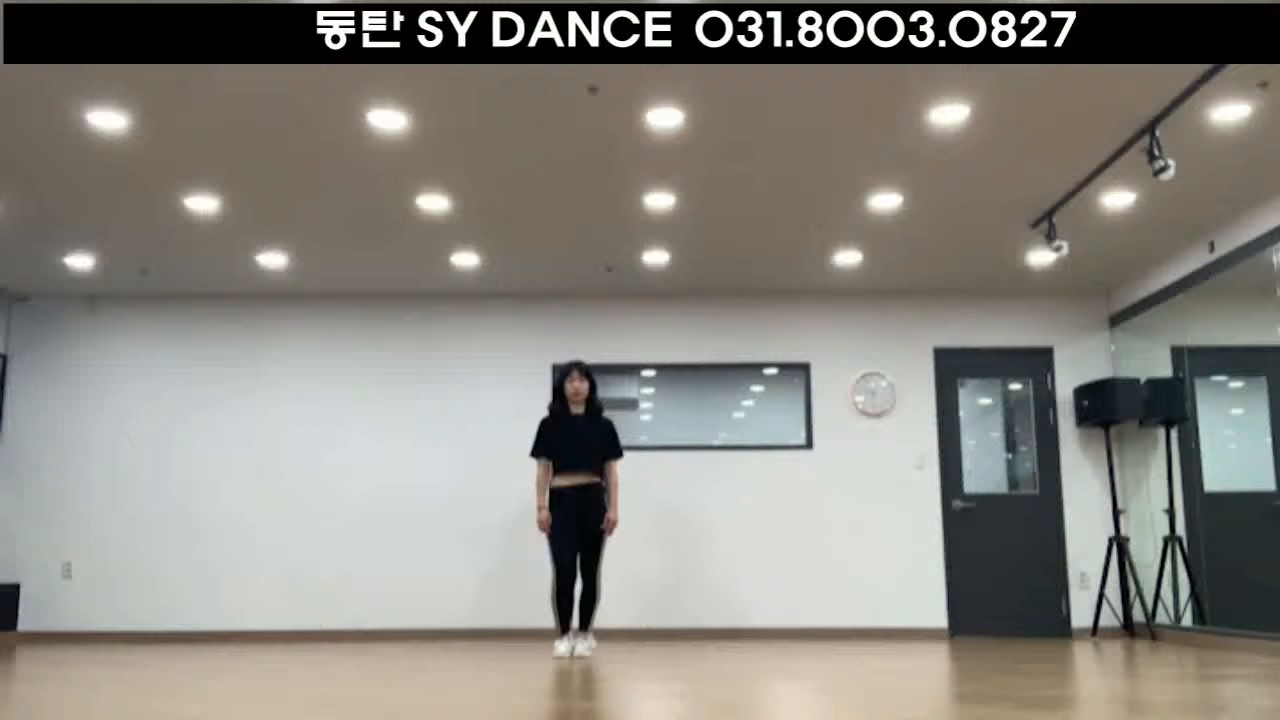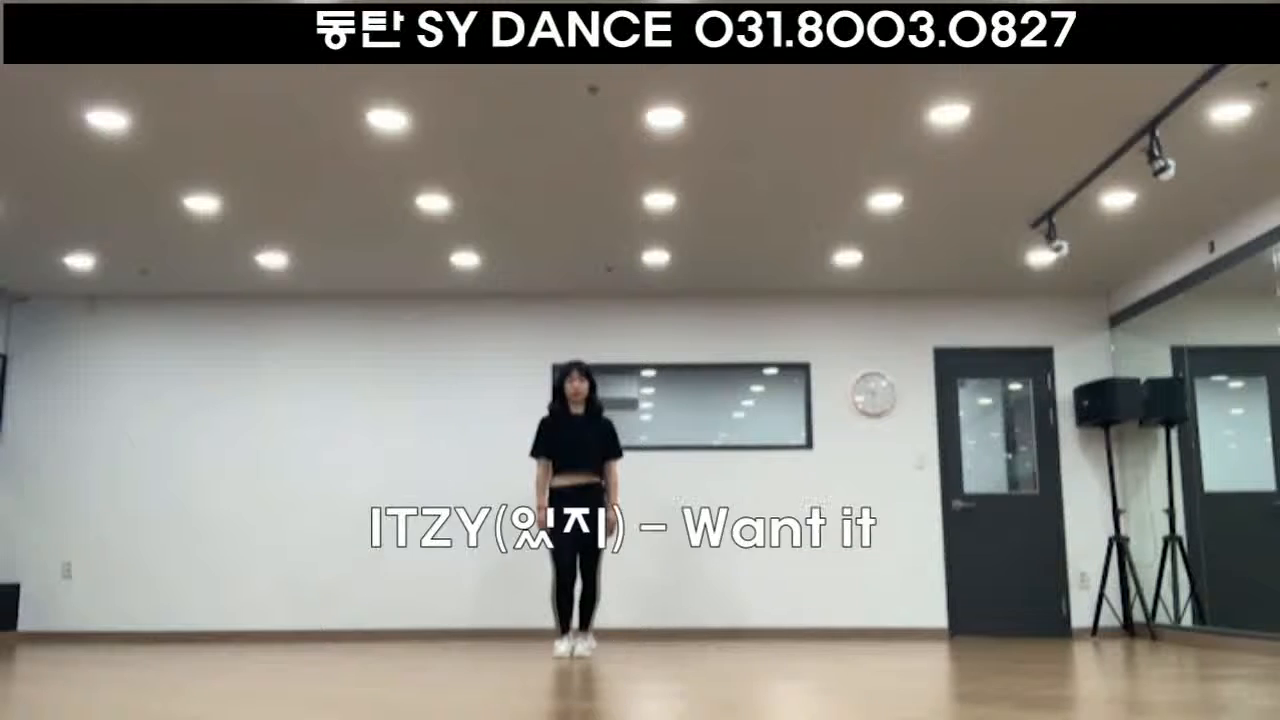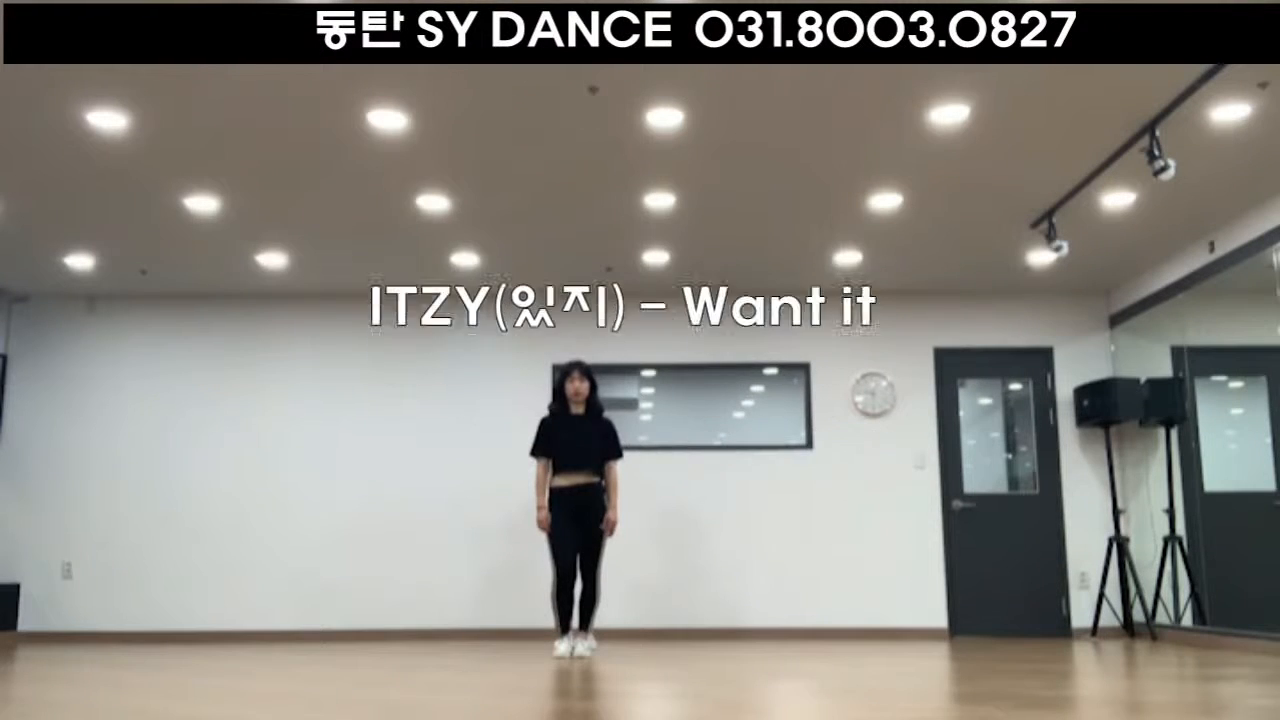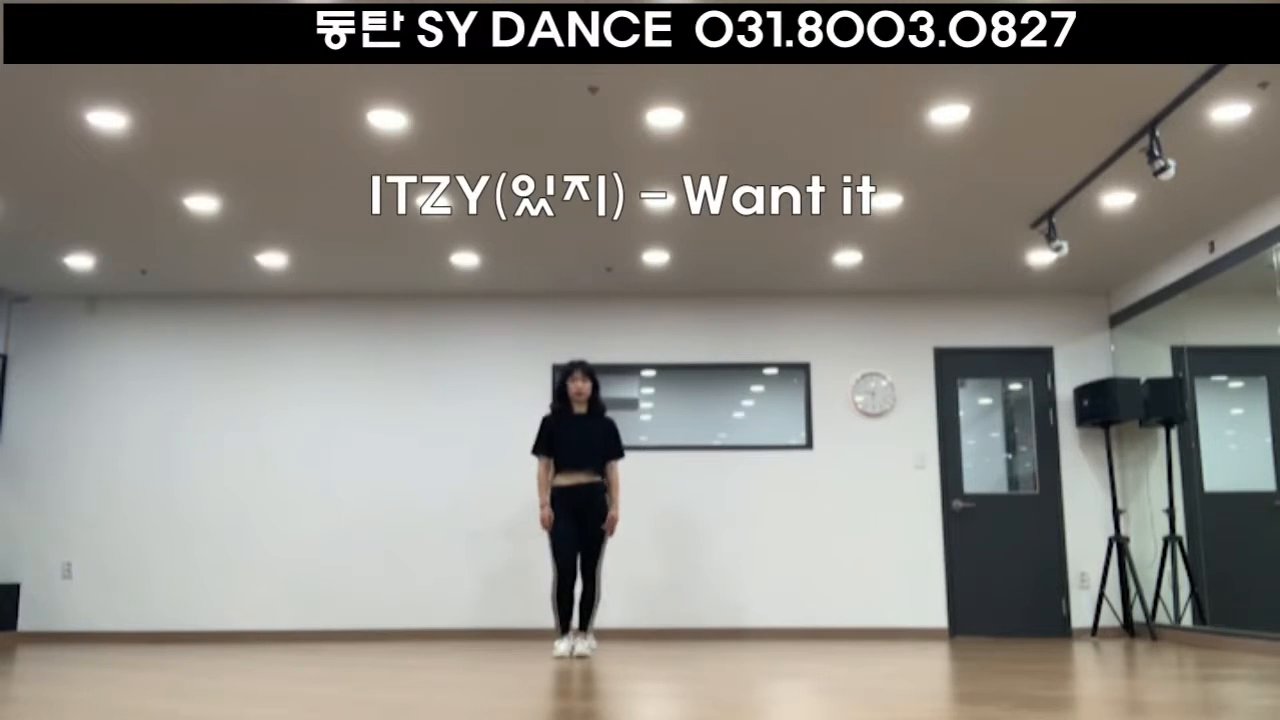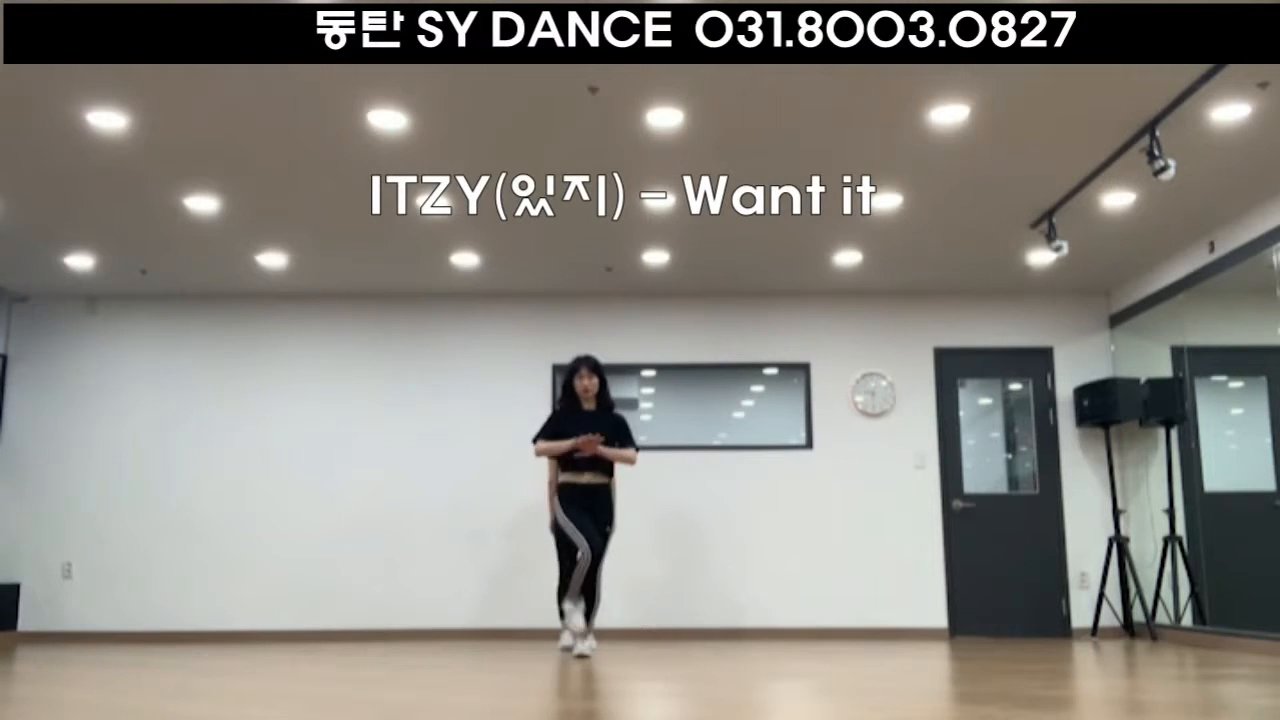
dt=0.4s
person 1, frame 1
left shoulder: (603, 425)
right shoulder: (550, 424)
left elbow: (611, 470)
right elbow: (543, 468)
left wrist: (613, 508)
right wrist: (541, 506)
left hip: (593, 501)
right hip: (561, 501)
left knee: (589, 571)
right knee: (563, 571)
left ankle: (584, 634)
right ankle: (563, 635)
person 1, frame 2
left shoulder: (602, 425)
right shoulder: (550, 424)
left elbow: (611, 470)
right elbow: (542, 469)
left wrist: (613, 507)
right wrist: (541, 506)
left hip: (593, 501)
right hip: (561, 501)
left knee: (589, 571)
right knee: (564, 571)
left ankle: (584, 635)
right ankle: (563, 635)
person 1, frame 3
left shoulder: (603, 425)
right shoulder: (550, 424)
left elbow: (610, 469)
right elbow: (542, 468)
left wrist: (613, 508)
right wrist: (541, 506)
left hip: (593, 500)
right hip: (561, 501)
left knee: (589, 571)
right knee: (564, 571)
left ankle: (584, 634)
right ankle: (564, 635)
person 1, frame 4
left shoulder: (605, 425)
right shoulder: (552, 422)
left elbow: (612, 467)
right elbow: (544, 466)
left wrist: (614, 507)
right wrist: (544, 504)
left hip: (595, 500)
right hip: (563, 500)
left knee: (590, 571)
right knee: (565, 571)
left ankle: (584, 634)
right ankle: (564, 636)
person 1, frame 5
left shoulder: (613, 420)
right shoulder: (561, 416)
left elbow: (631, 456)
right elbow: (539, 448)
left wrist: (599, 450)
right wrist: (575, 443)
left hip: (601, 499)
right hip: (569, 496)
left knee: (594, 568)
right knee: (585, 550)
left ankle: (582, 632)
right ankle: (570, 602)
